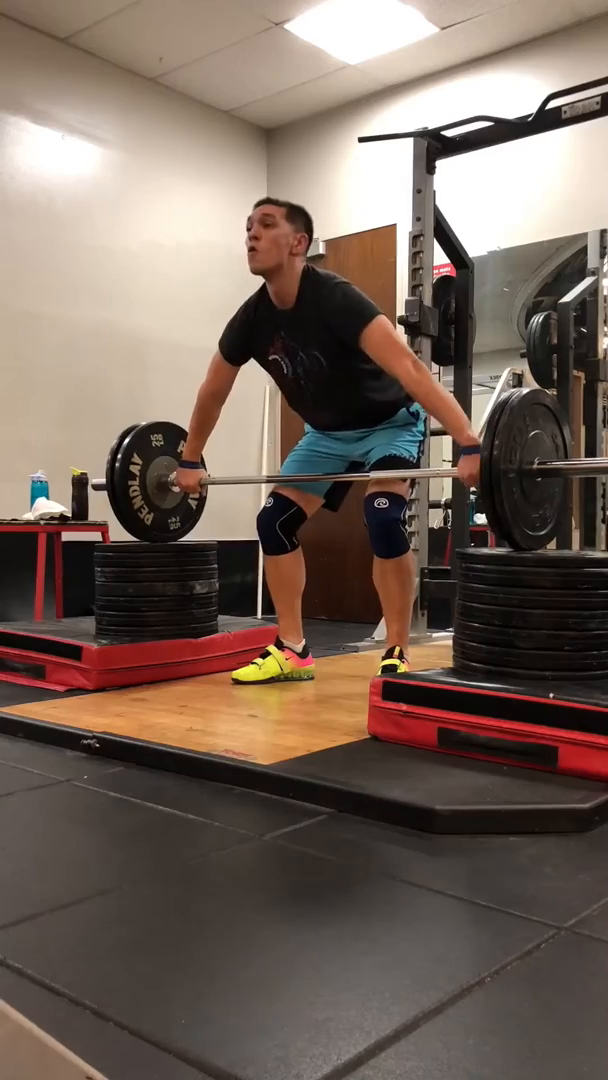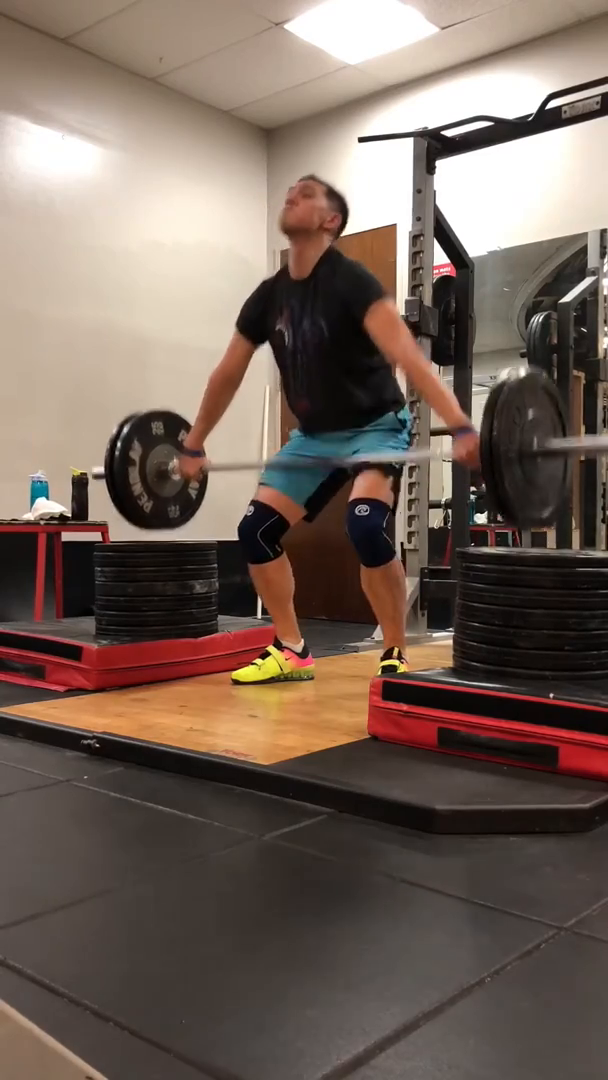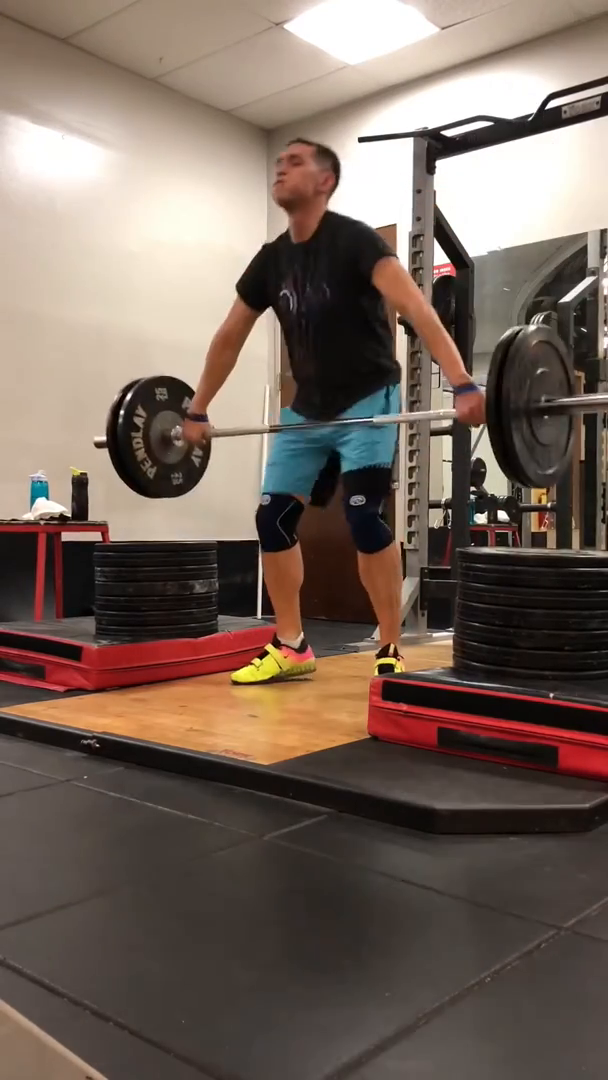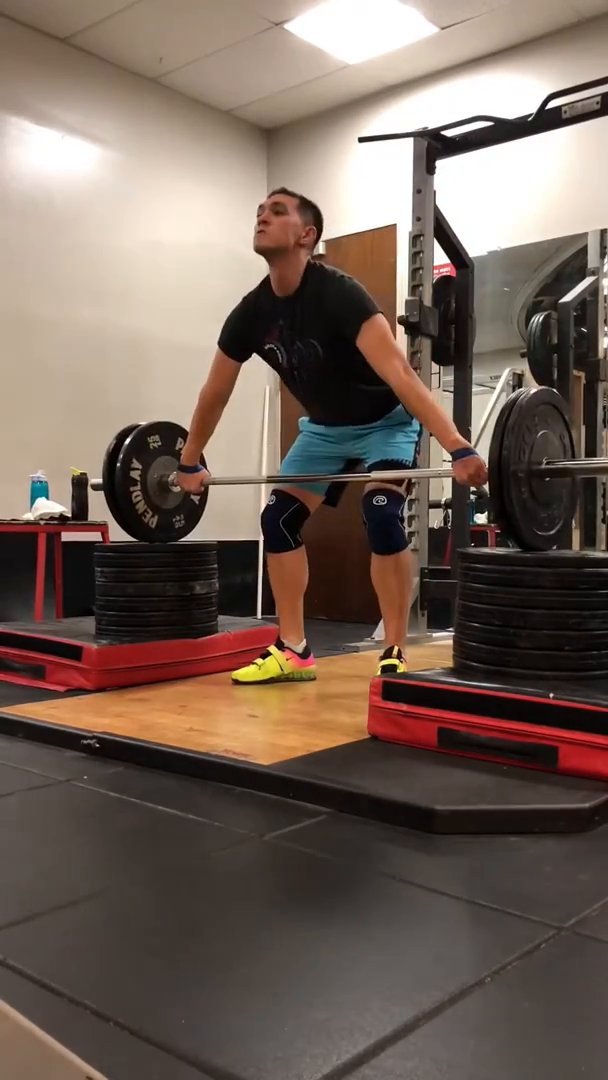
dt=1s
person 1, frame 1
left shoulder: (334, 298)
right shoulder: (250, 319)
left elbow: (409, 369)
right elbow: (212, 393)
left wrist: (469, 447)
right wrist: (189, 461)
left hip: (388, 423)
right hip: (327, 431)
left knee: (383, 518)
right knee: (275, 520)
left ankle: (397, 657)
right ankle: (292, 651)
person 1, frame 2
left shoulder: (350, 281)
right shoulder: (268, 297)
left elbow: (405, 352)
right elbow: (227, 375)
left wrist: (460, 427)
right wrist: (193, 446)
left hip: (373, 428)
right hip: (314, 434)
left knee: (365, 524)
right knee: (256, 527)
left ankle: (396, 657)
right ankle: (291, 650)
person 1, frame 3
left shoulder: (353, 239)
right shoulder: (269, 260)
left elbow: (414, 307)
right elbow: (229, 339)
left wrist: (462, 384)
right wrist: (198, 410)
left hip: (366, 402)
right hip: (307, 409)
left knee: (363, 514)
right knee: (273, 515)
left ankle: (391, 654)
right ankle: (290, 647)
person 1, frame 4
left shoulder: (337, 293)
right shoulder: (250, 313)
left elbow: (398, 372)
right elbow: (215, 393)
left wrist: (459, 449)
right wrist: (189, 462)
left hip: (384, 421)
right hip: (324, 426)
left knee: (381, 516)
right knee: (278, 517)
left ankle: (395, 655)
right ankle: (293, 650)
